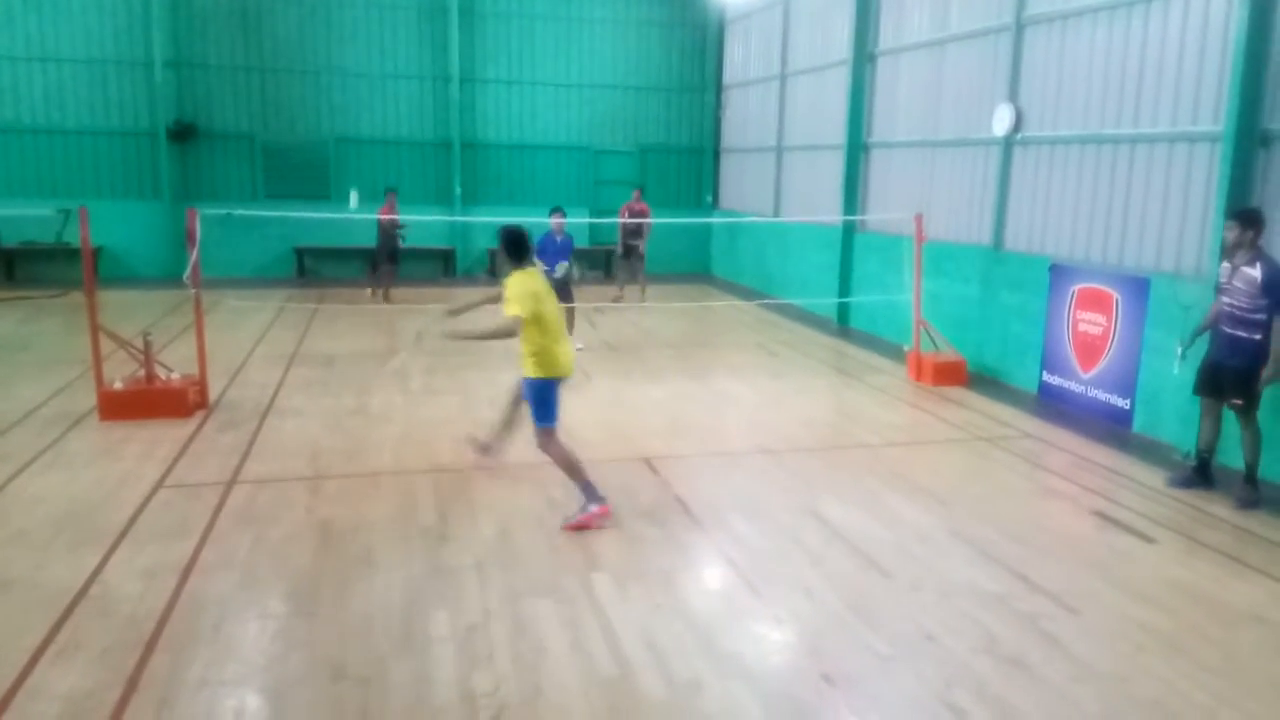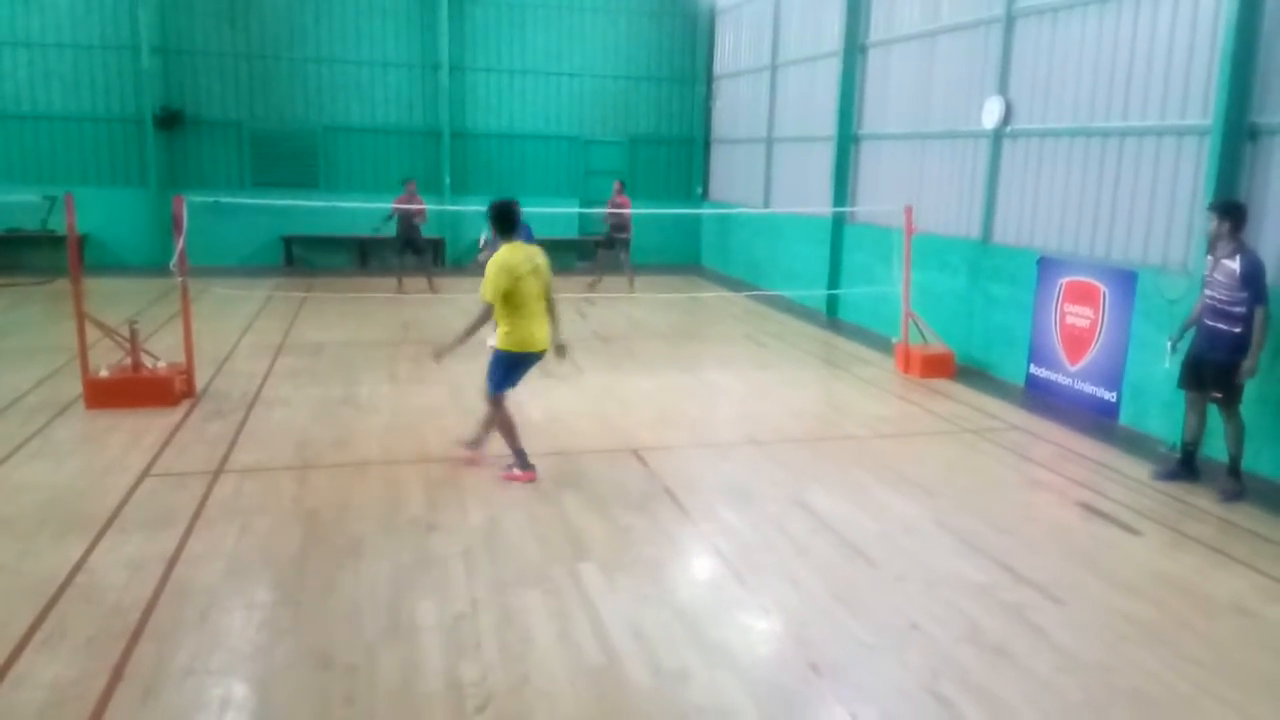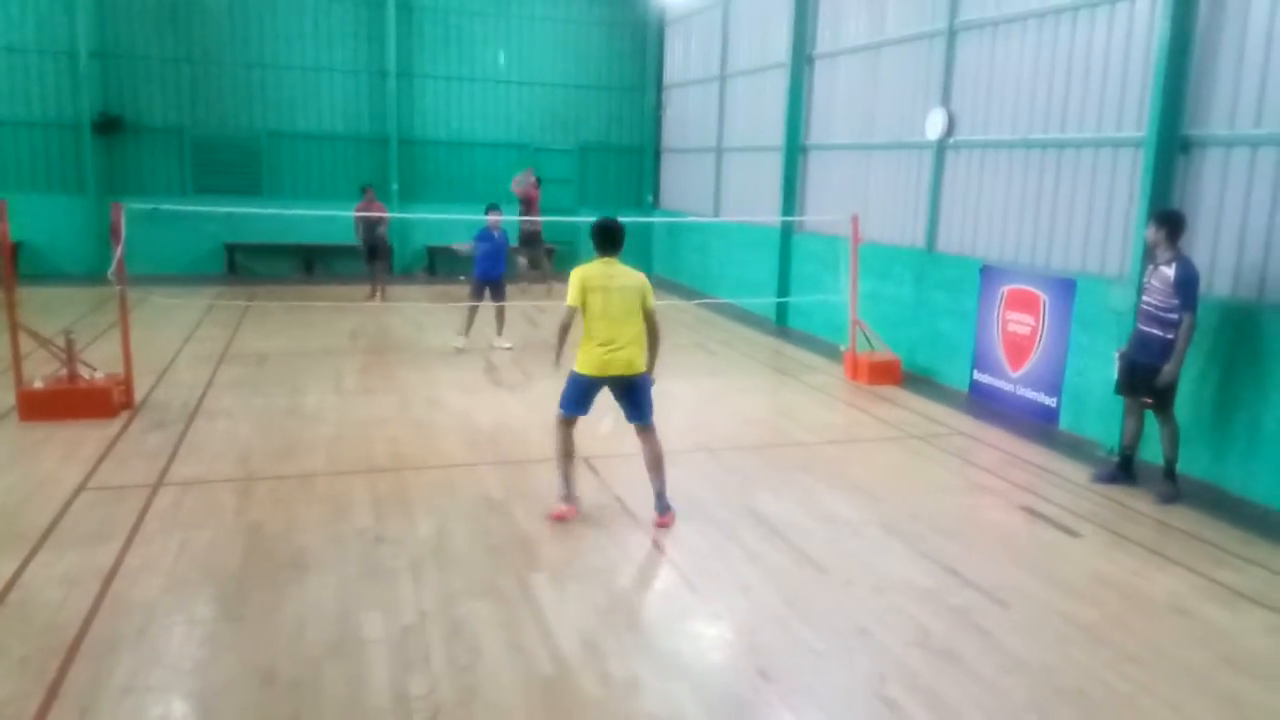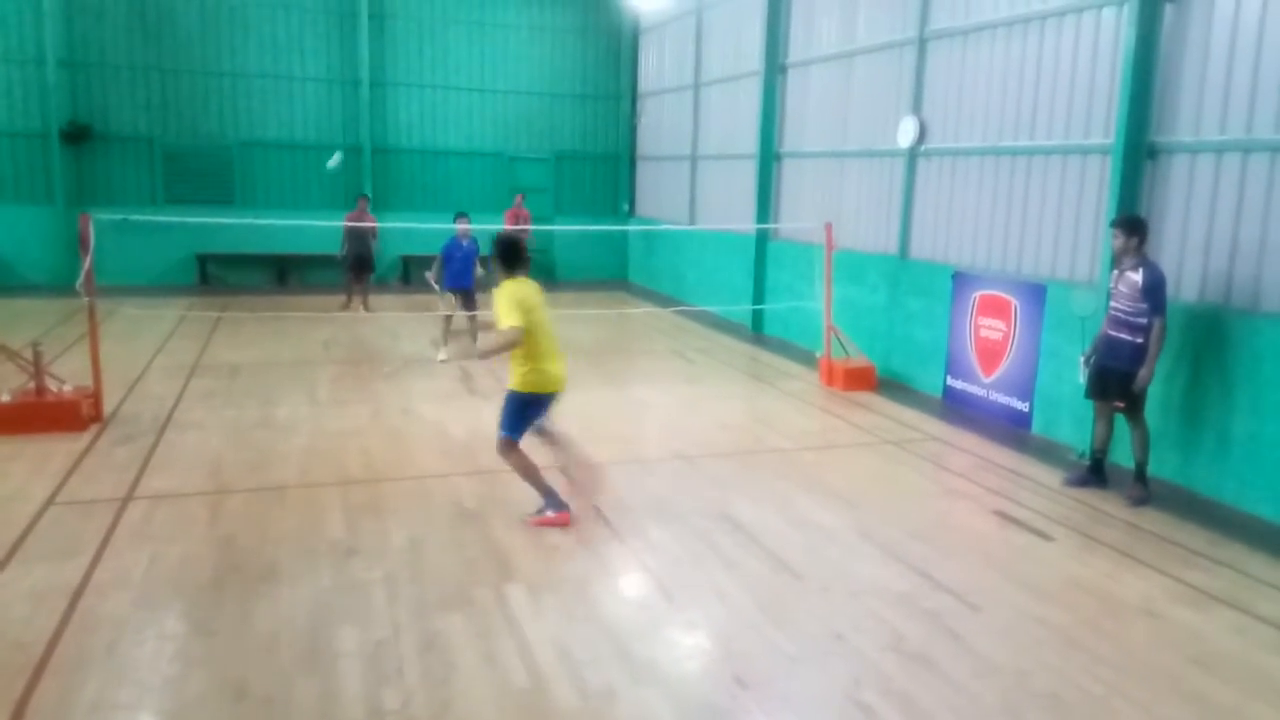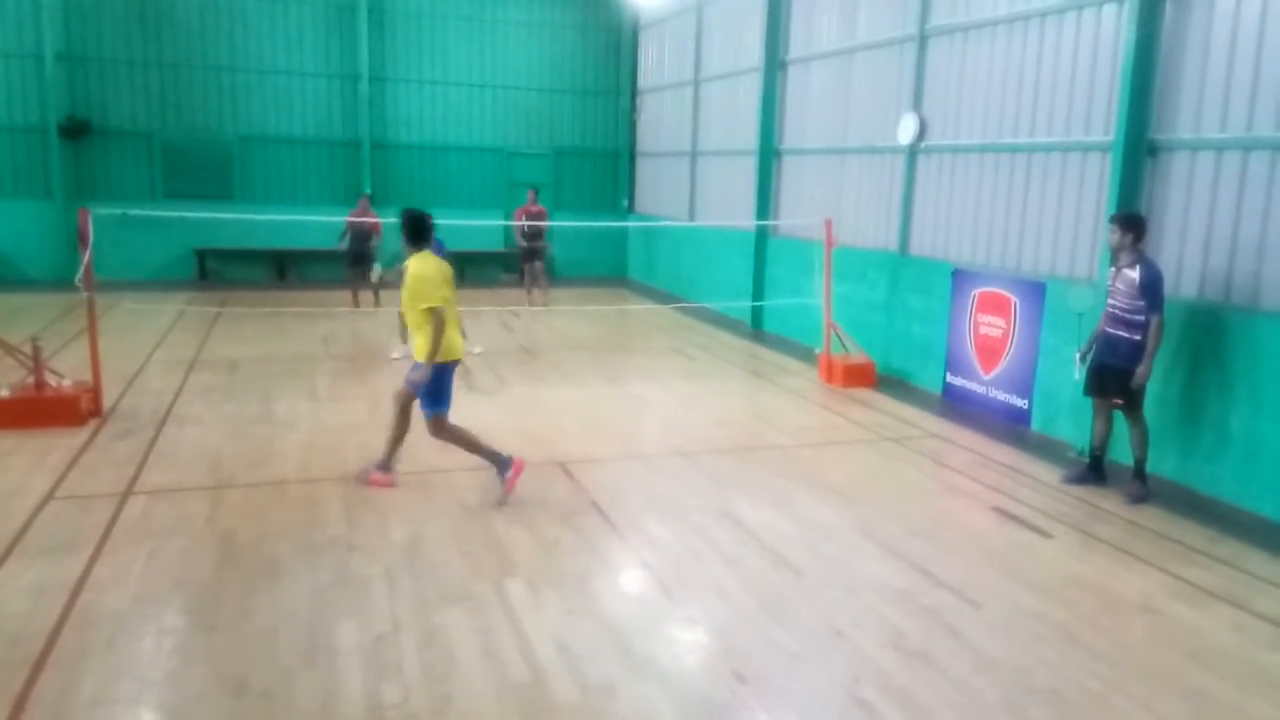
dt=0.7s
person 1, frame 1
left shoulder: (518, 283)
right shoulder: (532, 274)
left elbow: (511, 327)
right elbow: (505, 295)
left wrist: (466, 334)
right wrist: (466, 306)
left hip: (543, 364)
right hip: (557, 356)
left knee: (546, 438)
right knee: (519, 394)
left ankle: (594, 502)
right ankle: (492, 443)
person 1, frame 2
left shoulder: (499, 263)
right shoulder: (537, 254)
left elbow: (486, 313)
right elbow: (548, 300)
left wrist: (454, 343)
right wrist: (556, 336)
left hip: (514, 342)
right hip: (539, 340)
left knee: (494, 400)
right knee: (497, 394)
left ankle: (524, 465)
right ankle: (477, 441)
person 1, frame 3
left shoulder: (582, 274)
right shoulder: (639, 279)
left elbow: (566, 320)
right elbow: (654, 330)
left wrist: (559, 351)
right wrist: (649, 367)
left hip: (591, 366)
right hip: (632, 366)
left knee: (564, 424)
right knee: (647, 432)
left ankle: (567, 498)
right ankle: (661, 506)
person 1, frame 4
left shoulder: (506, 294)
right shoulder: (530, 287)
left elbow: (514, 338)
left wrist: (480, 352)
left hip: (532, 379)
right hip: (551, 373)
left knee: (506, 447)
right knee: (532, 424)
left ankle: (556, 507)
right ankle: (574, 460)
person 1, frame 5
left shoulder: (418, 271)
right shoulder: (438, 264)
left elbow: (438, 319)
left wrist: (427, 364)
left hip: (436, 354)
right hip: (437, 350)
left knee: (438, 427)
right knee: (403, 399)
left ankle: (504, 464)
right ankle: (384, 467)
person 2, frame 1
right shoulder: (1227, 263)
right wrist: (1194, 335)
left hip: (1247, 358)
right hip: (1218, 351)
left knee: (1246, 417)
right knee: (1208, 407)
left ankle: (1250, 482)
right ankle: (1201, 470)
person 2, frame 2
left shoulder: (1249, 263)
right shoulder: (1212, 257)
left elbow: (1260, 312)
left wrist: (1253, 356)
right wrist: (1181, 331)
left hip: (1228, 352)
right hip: (1201, 346)
left knee: (1228, 410)
right knee: (1193, 400)
left ankle: (1234, 474)
right ankle: (1186, 463)
person 2, frame 3
left shoulder: (1184, 271)
right shoulder: (1152, 266)
left elbow: (1188, 321)
left wrist: (1175, 362)
right wrist: (1128, 346)
left hip: (1161, 359)
right hip: (1138, 353)
left knee: (1163, 414)
right knee: (1131, 406)
left ankle: (1169, 477)
right ankle: (1124, 466)
person 2, frame 4
left shoulder: (1152, 276)
right shoulder: (1117, 271)
left elbow: (1158, 324)
left wrist: (1149, 366)
right wrist: (1093, 348)
left hip: (1131, 363)
right hip: (1106, 357)
left knee: (1135, 418)
right knee: (1101, 410)
left ankle: (1141, 480)
right ankle: (1096, 470)
person 2, frame 5
left shoulder: (1149, 273)
right shoulder: (1115, 268)
left elbow: (1156, 321)
left wrist: (1147, 363)
right wrist: (1089, 344)
left hip: (1129, 360)
right hip: (1104, 353)
left knee: (1134, 415)
right knee: (1100, 407)
left ankle: (1140, 478)
right ankle: (1095, 467)
